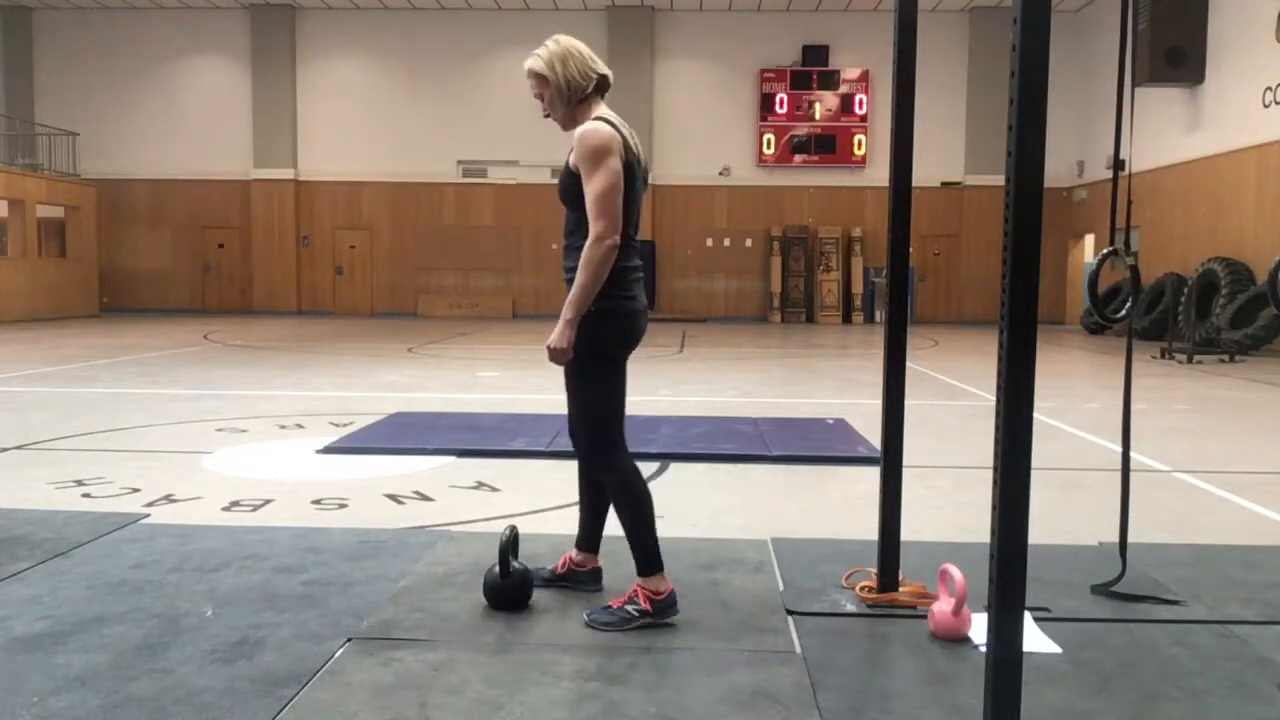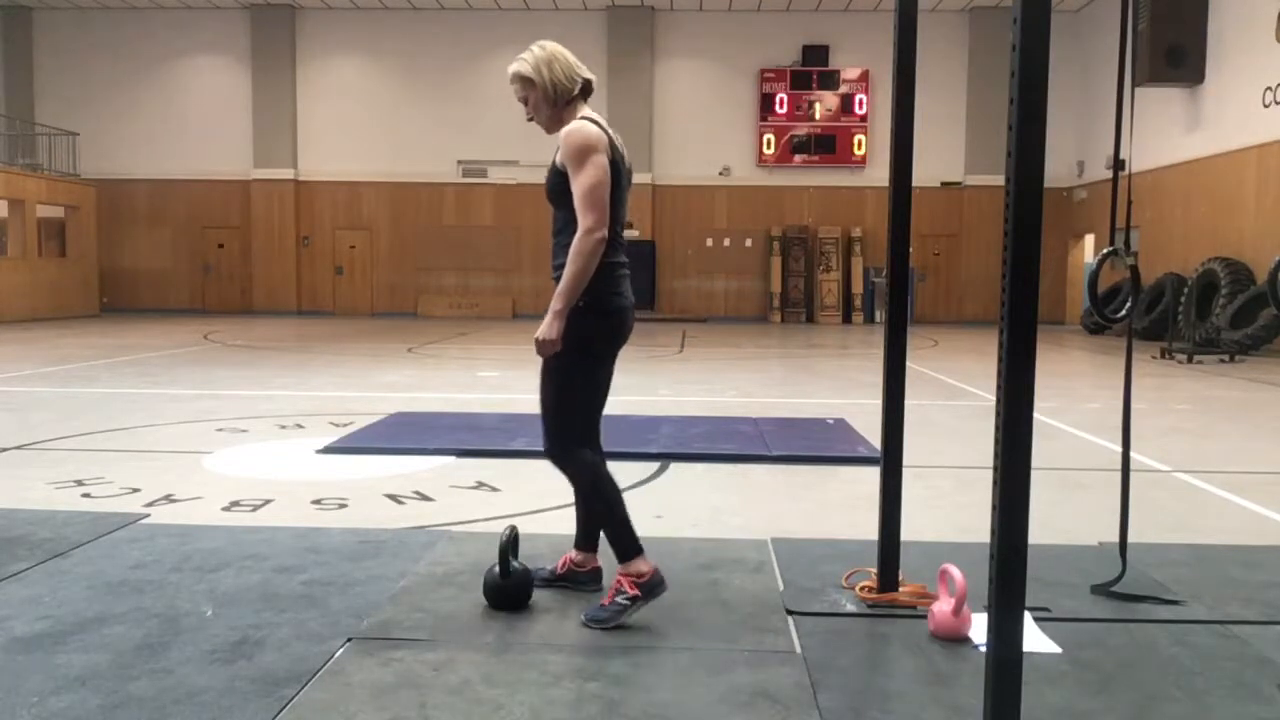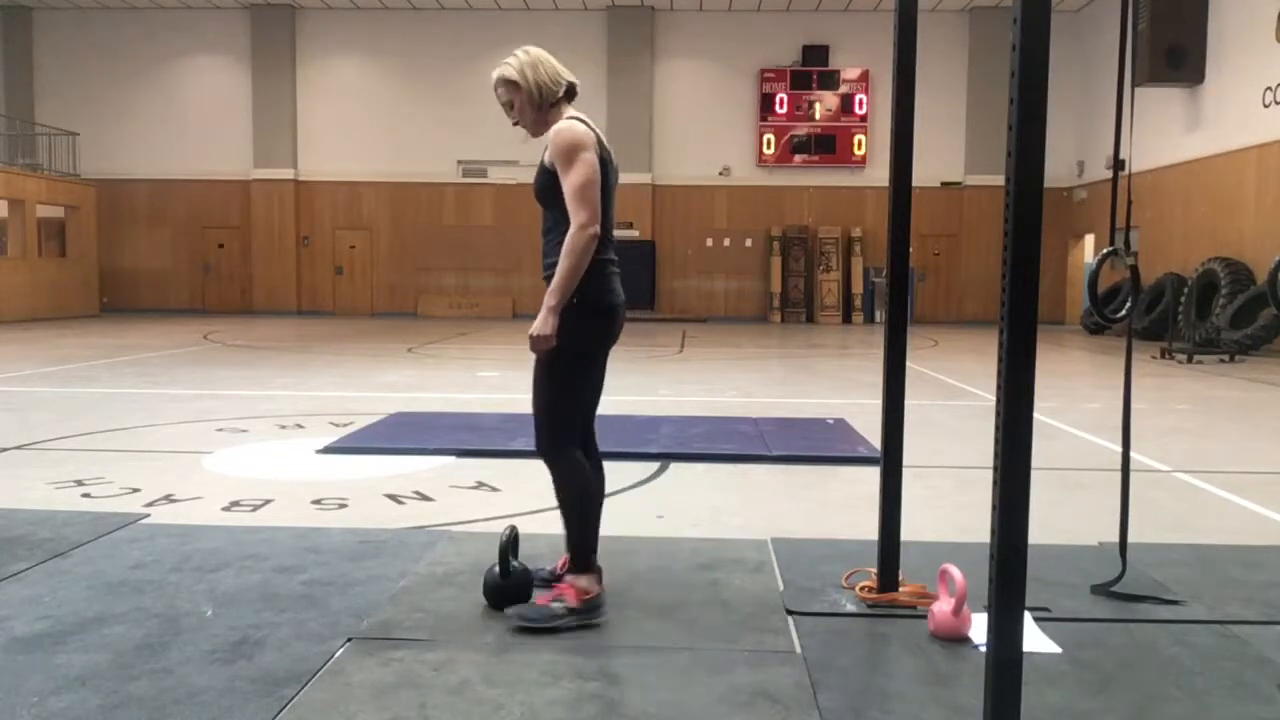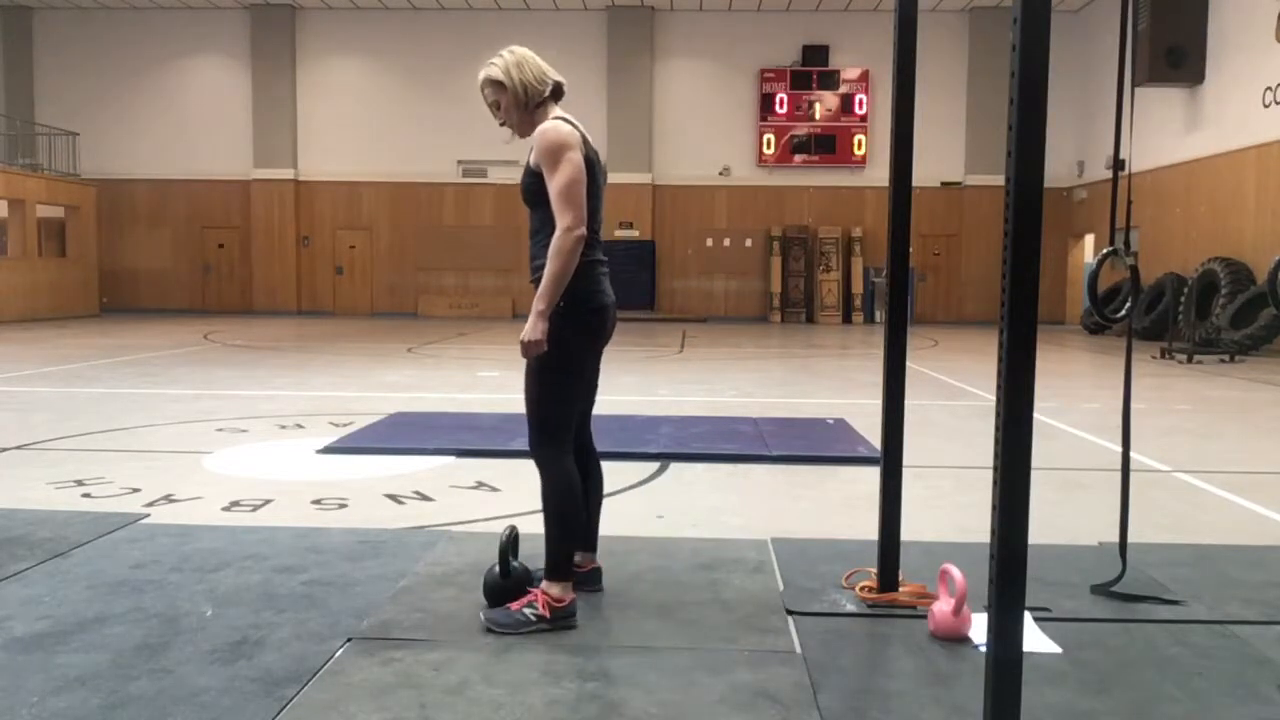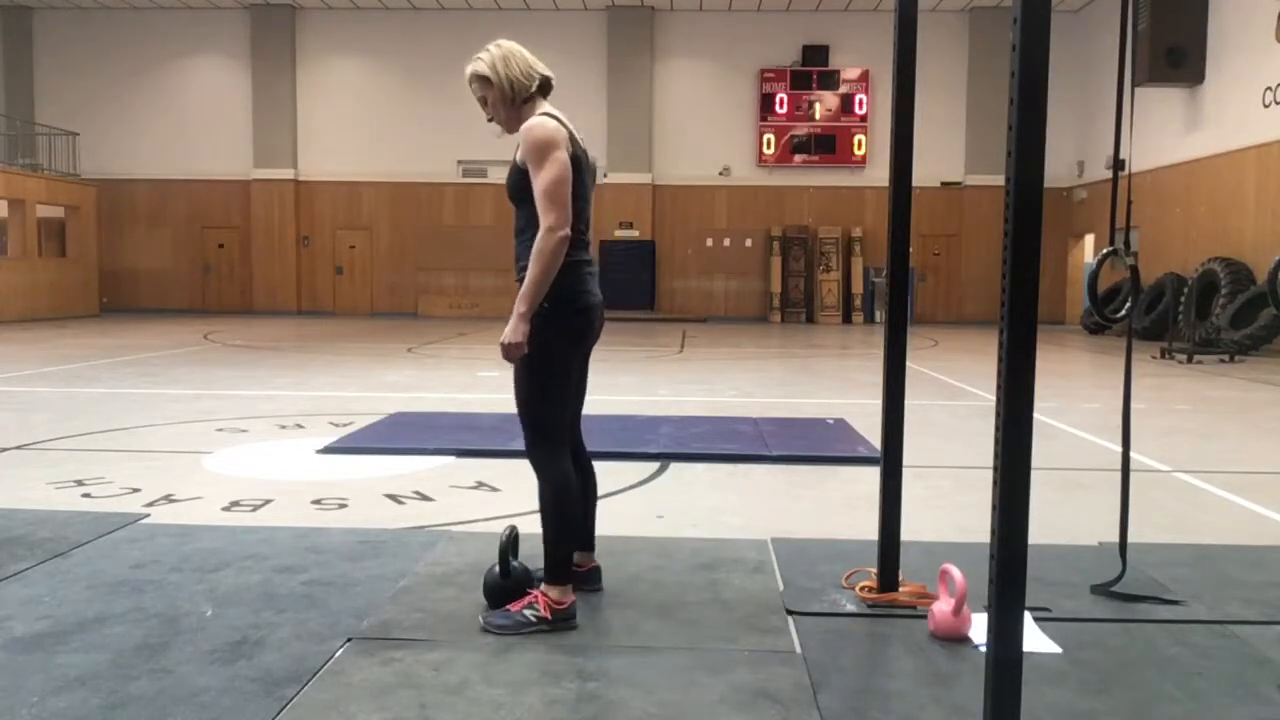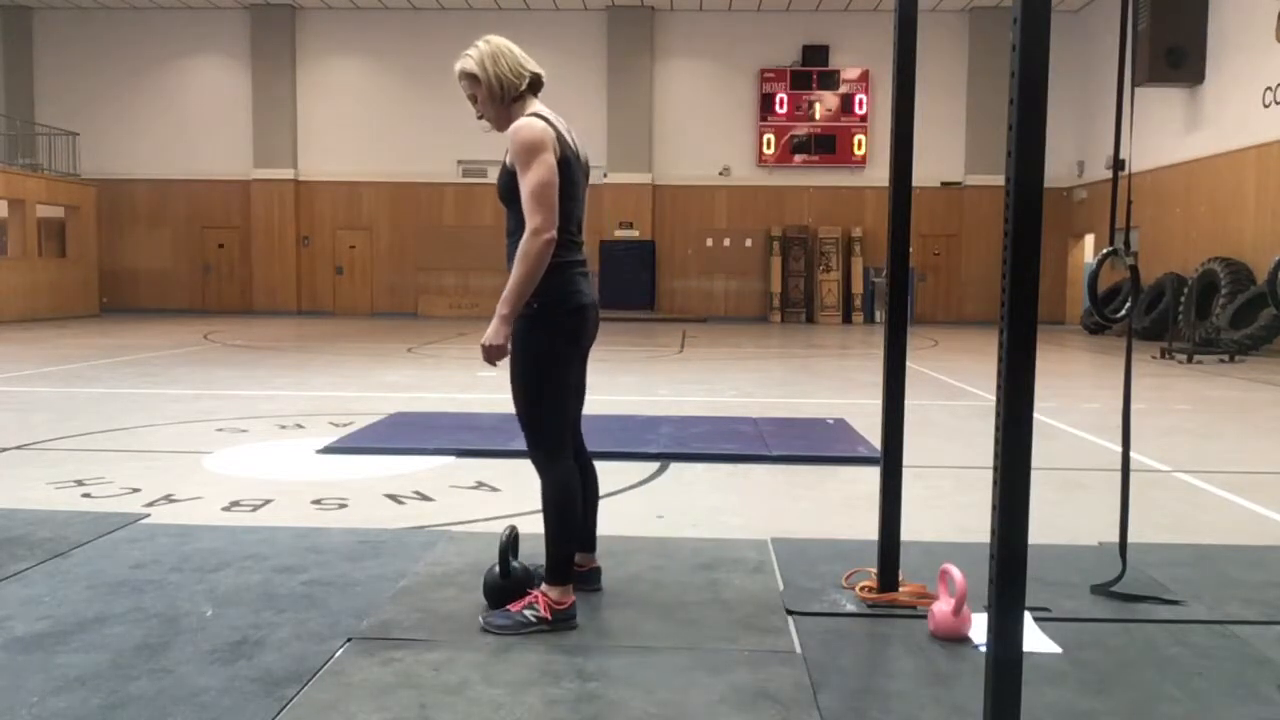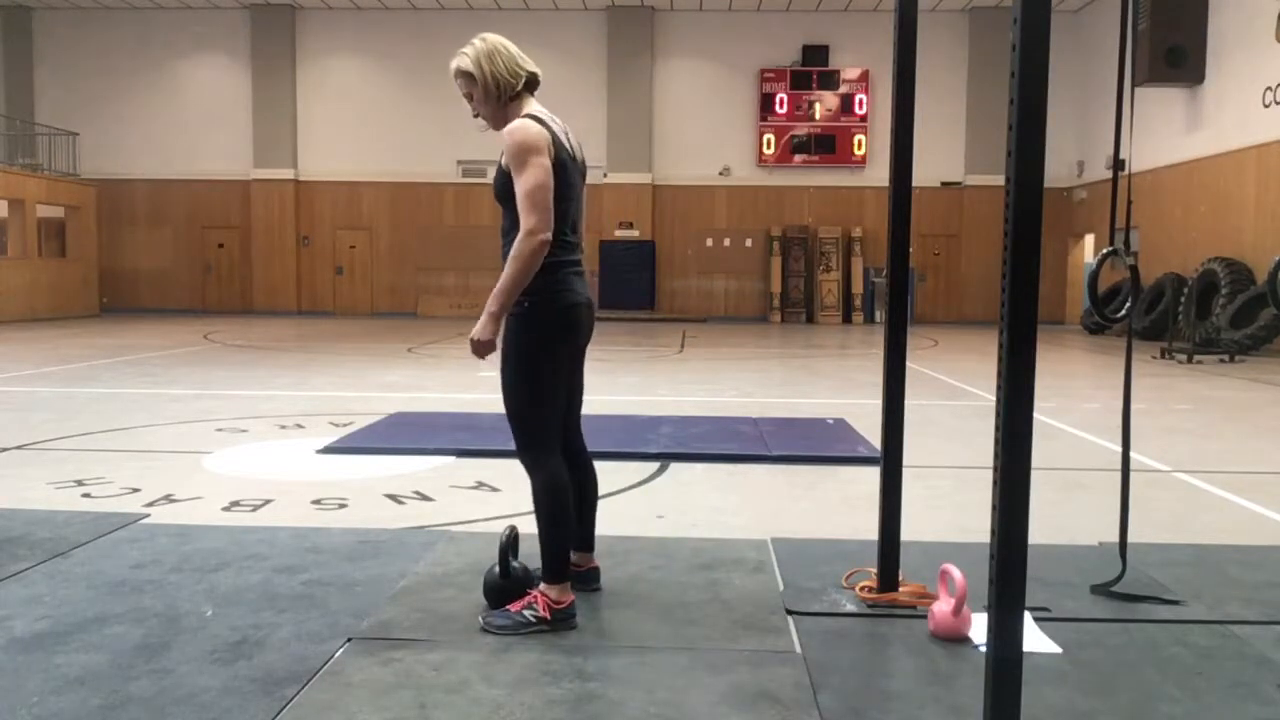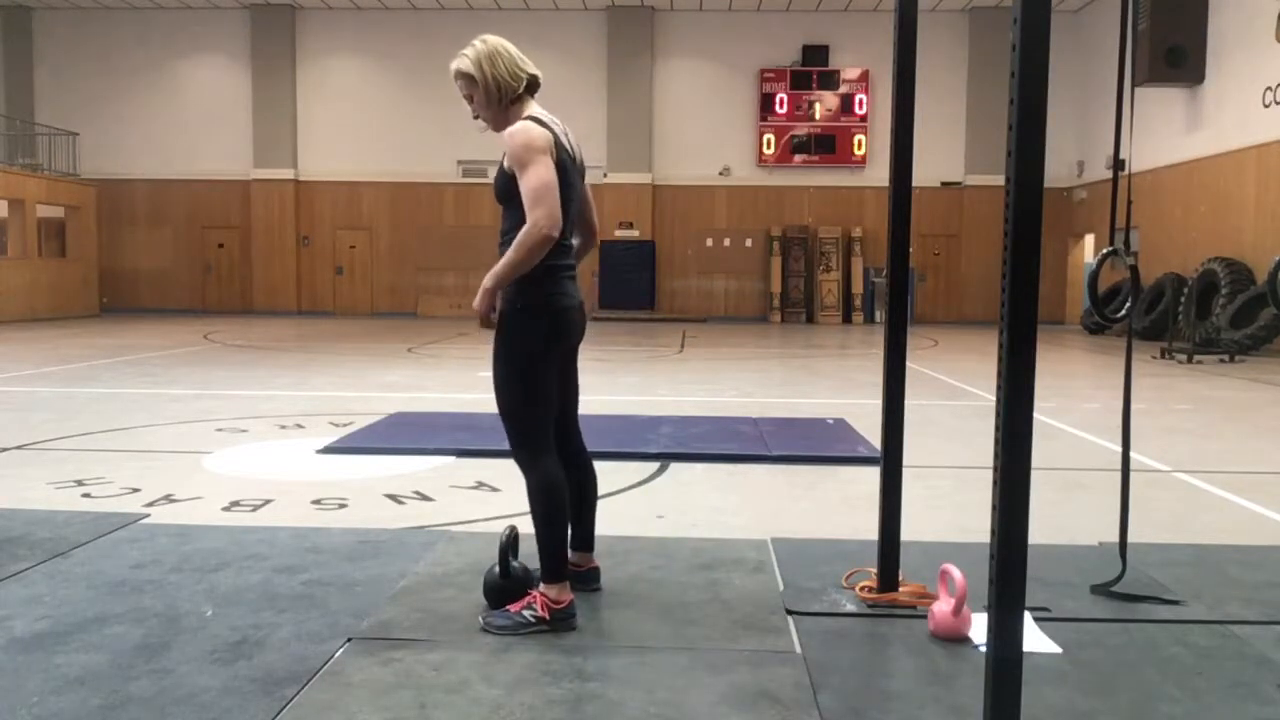
dt=0.2s
person 1, frame 1
left shoulder: (593, 134)
right shoulder: (615, 133)
left elbow: (603, 238)
left wrist: (567, 320)
left hip: (603, 309)
right hip: (617, 304)
left knee: (605, 448)
right knee: (592, 439)
left ankle: (654, 588)
right ankle: (584, 559)
person 1, frame 2
left shoulder: (579, 133)
right shoulder: (596, 135)
left elbow: (591, 232)
left wrist: (555, 312)
left hip: (590, 305)
right hip: (604, 302)
left knee: (565, 442)
right knee: (580, 438)
left ankle: (638, 568)
right ankle: (585, 556)
person 1, frame 3
left shoulder: (568, 133)
right shoulder: (578, 136)
left elbow: (585, 228)
left wrist: (550, 310)
left hip: (582, 305)
right hip: (594, 302)
left knee: (558, 442)
right knee: (576, 438)
left ankle: (581, 586)
right ankle: (583, 558)
person 1, frame 4
left shoulder: (553, 133)
right shoulder: (568, 136)
left elbow: (571, 230)
left wrist: (540, 313)
left hip: (571, 306)
right hip: (587, 303)
left knee: (551, 447)
right knee: (574, 440)
left ankle: (557, 594)
right ankle: (583, 560)
person 1, frame 5
left shoulder: (539, 129)
right shoulder: (561, 132)
left elbow: (555, 230)
left wrist: (521, 315)
left hip: (557, 306)
right hip: (577, 302)
left knee: (547, 449)
right knee: (565, 442)
left ankle: (557, 596)
right ankle: (581, 561)
person 1, frame 6
left shoulder: (528, 130)
right shoulder: (558, 131)
left elbow: (541, 233)
left wrist: (503, 317)
left hip: (549, 308)
right hip: (575, 302)
left knee: (549, 451)
right knee: (566, 443)
left ankle: (556, 596)
right ankle: (582, 561)
person 1, frame 7
left shoulder: (523, 132)
right shoulder: (556, 132)
left elbow: (535, 234)
left wrist: (491, 314)
left hip: (542, 308)
right hip: (572, 302)
left knee: (539, 449)
right knee: (566, 441)
left ankle: (555, 595)
right ankle: (581, 560)
person 1, frame 8
left shoulder: (524, 134)
right shoulder: (555, 133)
left elbow: (543, 226)
right elbow: (588, 230)
left wrist: (492, 284)
left hip: (532, 310)
right hip: (562, 303)
left knee: (533, 450)
right knee: (564, 440)
left ankle: (554, 596)
right ankle: (581, 560)
